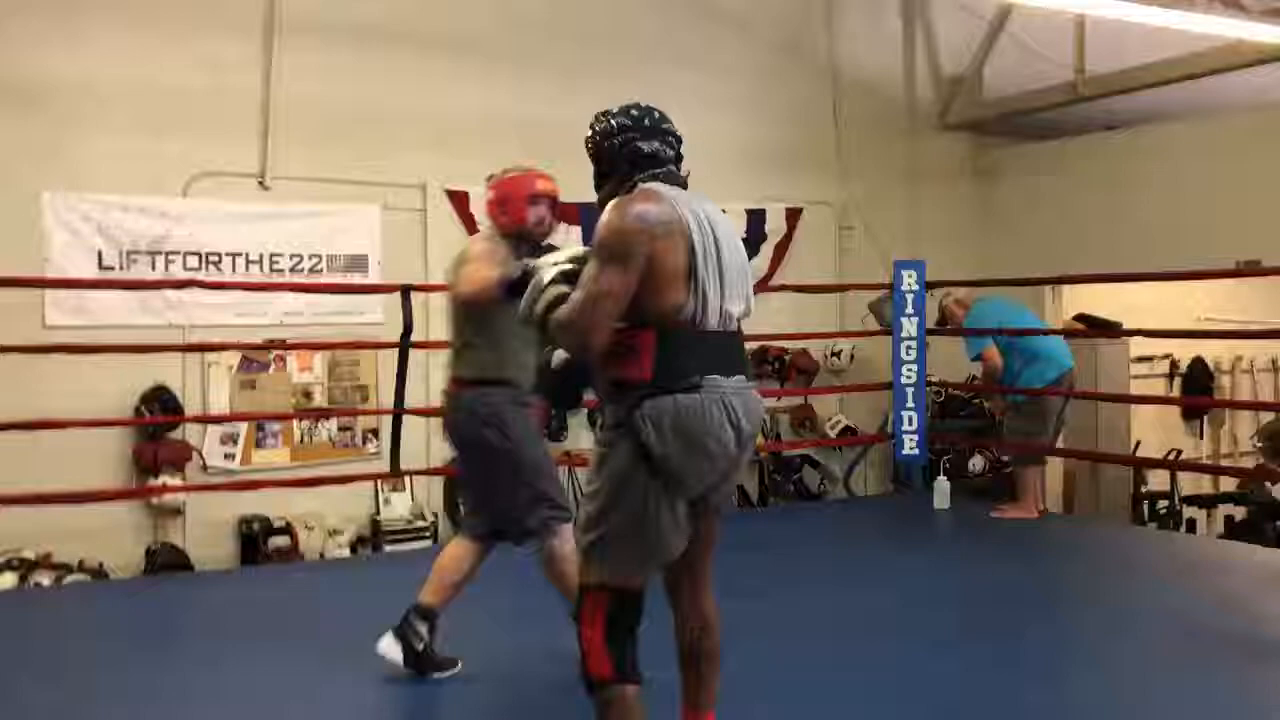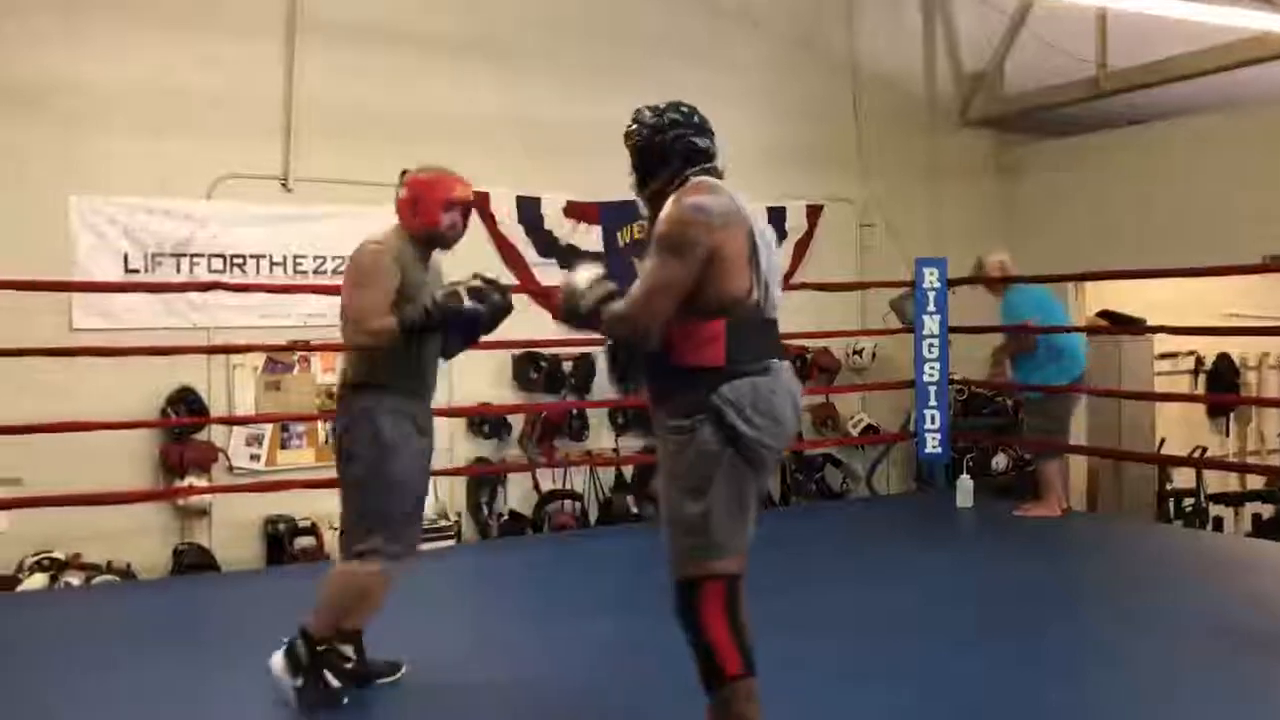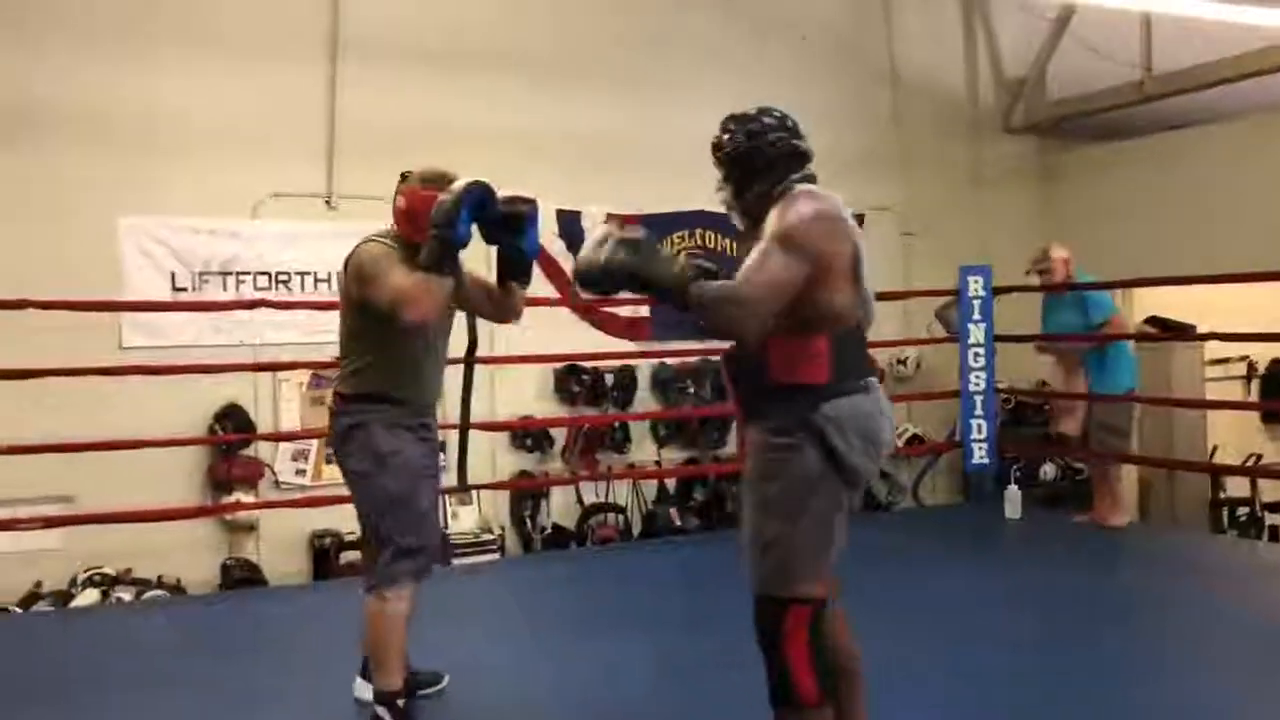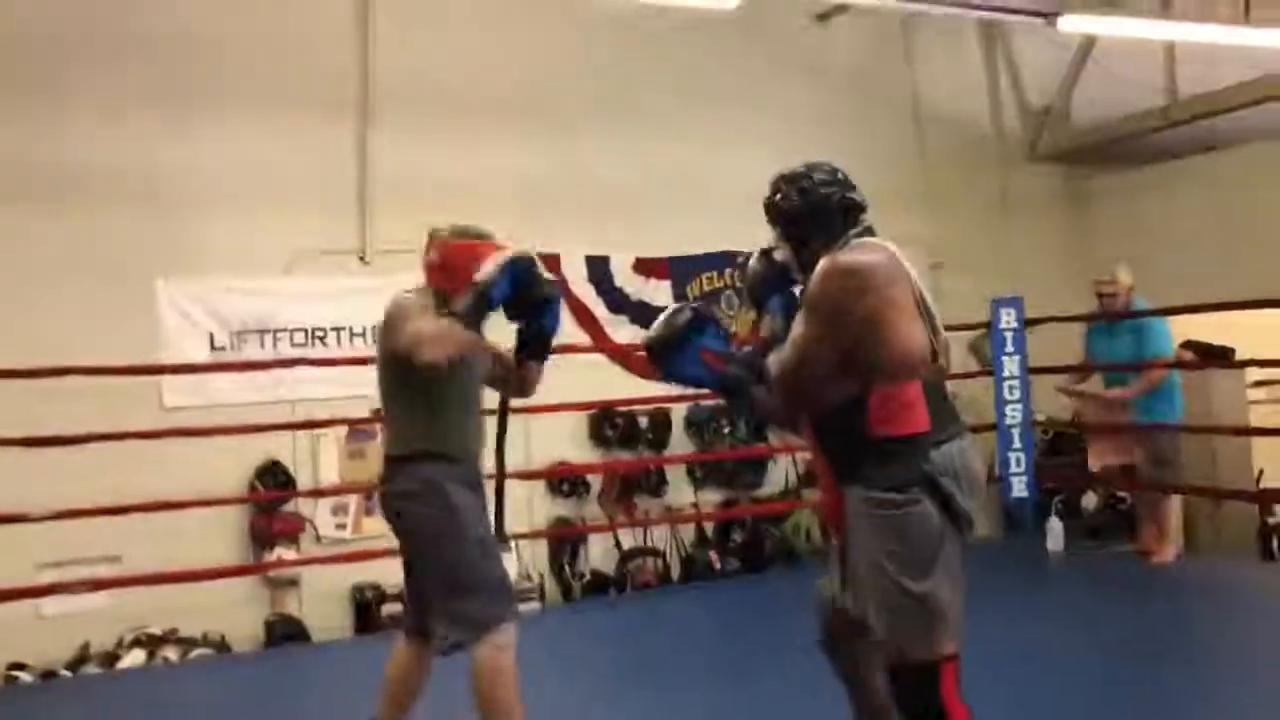
dt=0.5s
person 1, frame 1
left shoulder: (635, 212)
right shoulder: (710, 217)
left elbow: (588, 333)
left wrist: (549, 301)
left hip: (665, 419)
right hip: (728, 408)
left knee: (604, 607)
right knee: (691, 581)
person 1, frame 2
left shoulder: (692, 205)
right shoulder: (729, 210)
left elbow: (641, 325)
left wrist: (591, 297)
right wrist: (618, 301)
left hip: (718, 411)
right hip: (750, 398)
left knee: (704, 594)
right knee: (718, 582)
person 1, frame 3
left shoulder: (805, 213)
right shoulder: (804, 219)
left elbow: (743, 308)
right elbow: (766, 320)
left wrist: (655, 273)
right wrist: (690, 280)
left hip: (811, 431)
right hip: (819, 425)
left knee: (784, 615)
right knee: (811, 600)
person 1, frame 4
left shoulder: (848, 269)
right shoulder: (859, 271)
left elbow: (791, 389)
right elbow: (803, 405)
left wrist: (773, 316)
right wrist: (723, 369)
left hip: (908, 482)
right hip: (888, 481)
left knee: (919, 670)
right knee: (842, 633)
person 2, frame 1
left shoulder: (513, 260)
right shoulder: (484, 252)
left elbow: (519, 333)
right elbow: (469, 291)
right wrist: (528, 276)
left hip: (494, 403)
right hip: (491, 404)
left knee: (484, 526)
right knee: (550, 515)
left ankle: (410, 636)
person 2, frame 2
left shoulder: (428, 264)
right shoulder: (379, 255)
left elbow: (433, 345)
right elbow: (360, 330)
left wrist: (463, 321)
right wrist: (426, 318)
left hip: (408, 411)
right hip: (377, 411)
left knee: (384, 541)
right knee: (379, 545)
left ankle: (343, 653)
right ankle: (304, 652)
person 2, frame 3
left shoulder: (438, 265)
right shoulder: (375, 257)
left elbow: (506, 310)
right elbow: (415, 308)
left wrist: (516, 249)
right wrist: (446, 240)
left hip: (412, 425)
right hip: (371, 425)
left knee: (405, 558)
right knee: (397, 564)
left ankle: (384, 669)
person 2, frame 4
left shoulder: (460, 324)
right shoulder: (409, 309)
left elbow: (519, 384)
right elbow: (431, 352)
left wrist: (536, 327)
right wrist: (480, 299)
left hip: (448, 482)
right hip: (427, 483)
left knee: (425, 626)
right knee: (493, 623)
person 3, frame 1
left shoulder: (973, 321)
right shoulder: (993, 304)
left elbow: (994, 363)
left wrist: (994, 395)
left hip: (1039, 376)
right hip: (1060, 367)
left knee: (1024, 443)
right knee: (1035, 443)
left ankle: (1027, 506)
right ankle: (1035, 500)
person 3, frame 2
left shoulder: (1015, 295)
right shoulder: (1027, 289)
left elbow: (1030, 337)
left wrist: (1001, 353)
right wrist: (1004, 355)
left hip: (1053, 374)
right hip: (1066, 368)
left knee: (1043, 439)
right knee: (1051, 438)
left ankle: (1050, 503)
right ankle: (1058, 497)
person 3, frame 3
left shoulder: (1088, 290)
right shoulder: (1051, 299)
left elbow: (1120, 327)
right elbow: (1047, 340)
left wrist: (1078, 348)
right wrist: (1051, 347)
left hip: (1110, 379)
right hip: (1079, 381)
left knee: (1107, 445)
right knee: (1090, 446)
left ankle: (1120, 508)
right ankle: (1101, 506)
person 3, frame 4
left shoulder: (1148, 320)
right shoulder: (1097, 324)
left elbow: (1164, 366)
right elbow: (1090, 363)
left wrist: (1128, 393)
right wrist: (1072, 382)
left hip: (1155, 411)
right hip: (1120, 412)
left knee: (1157, 477)
right knee: (1134, 476)
left ankle: (1168, 542)
right ankle: (1146, 537)
